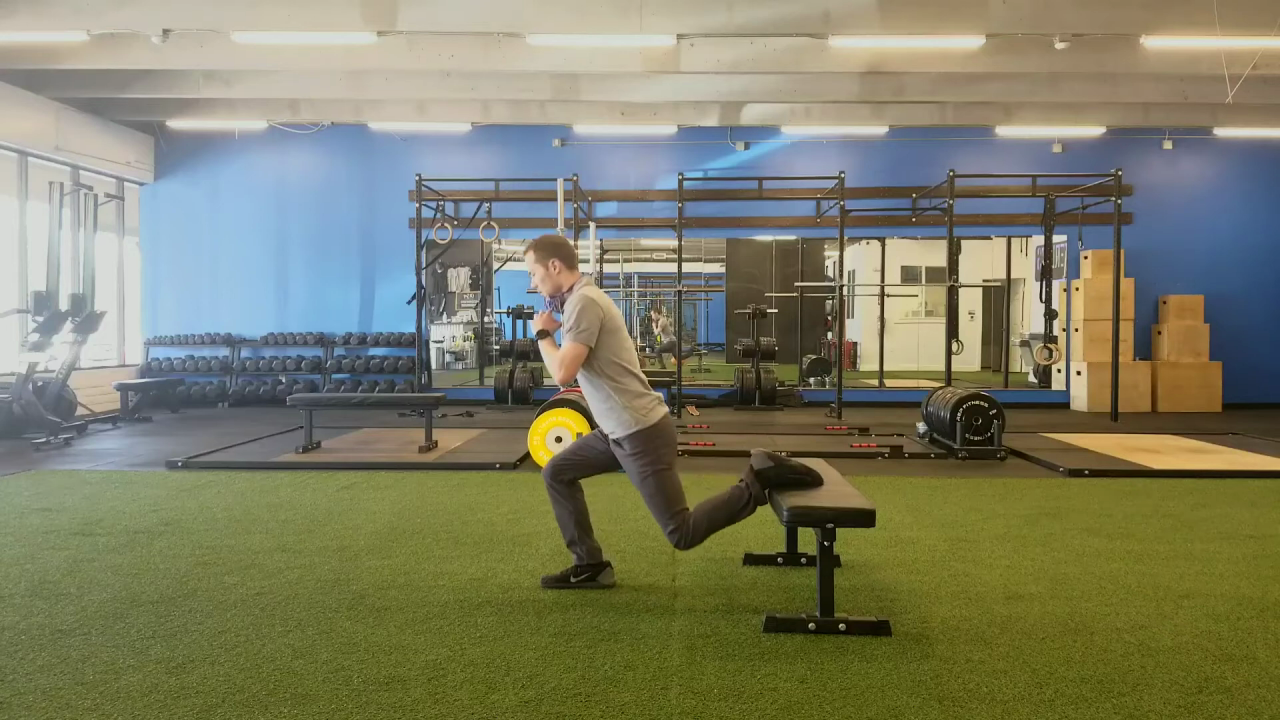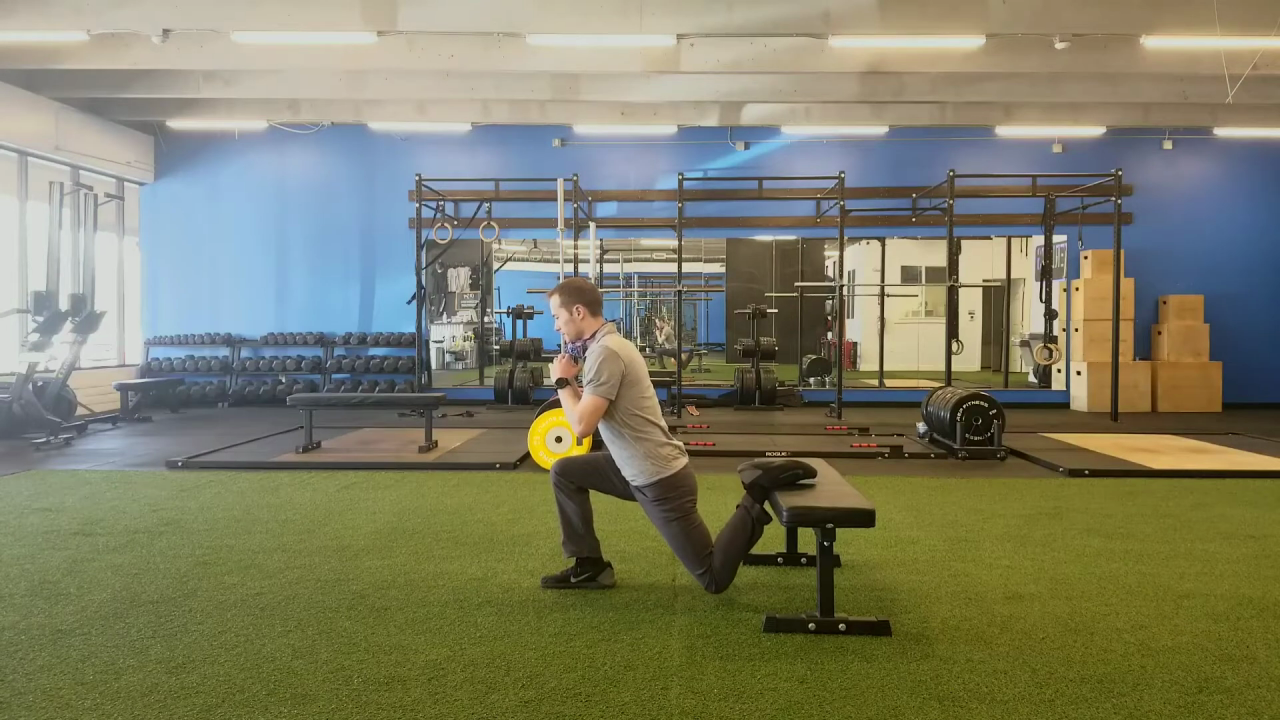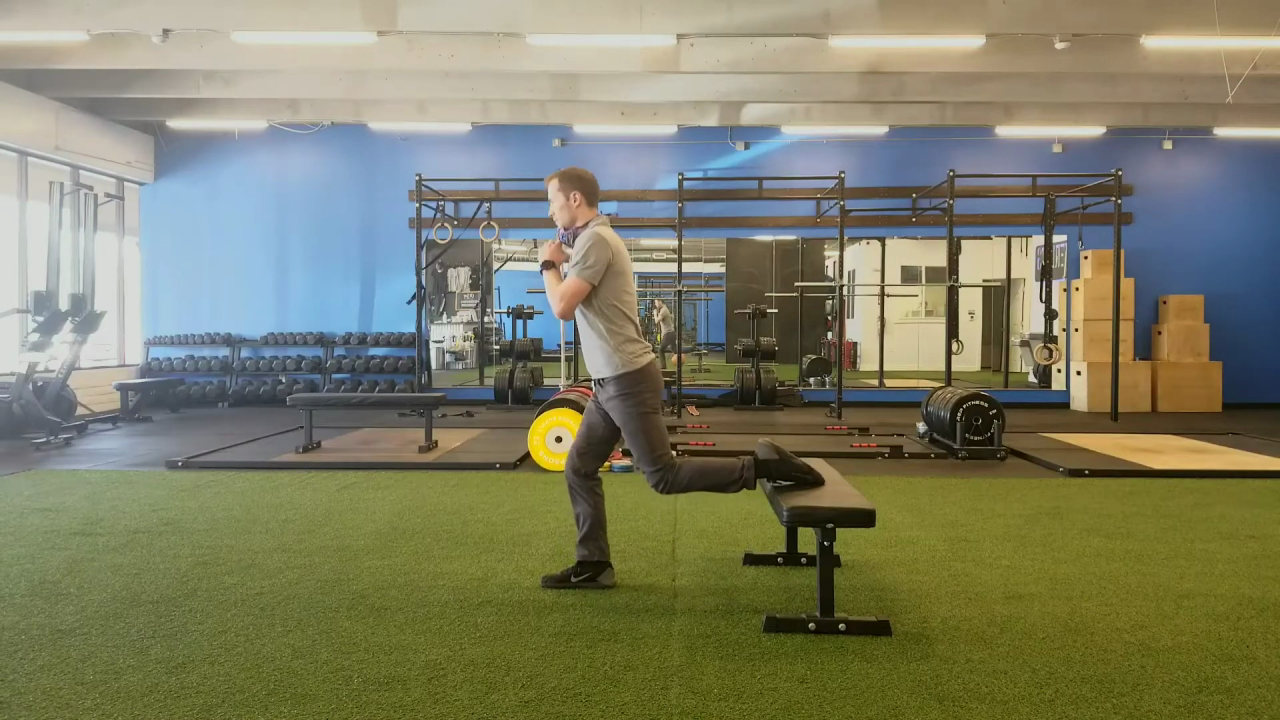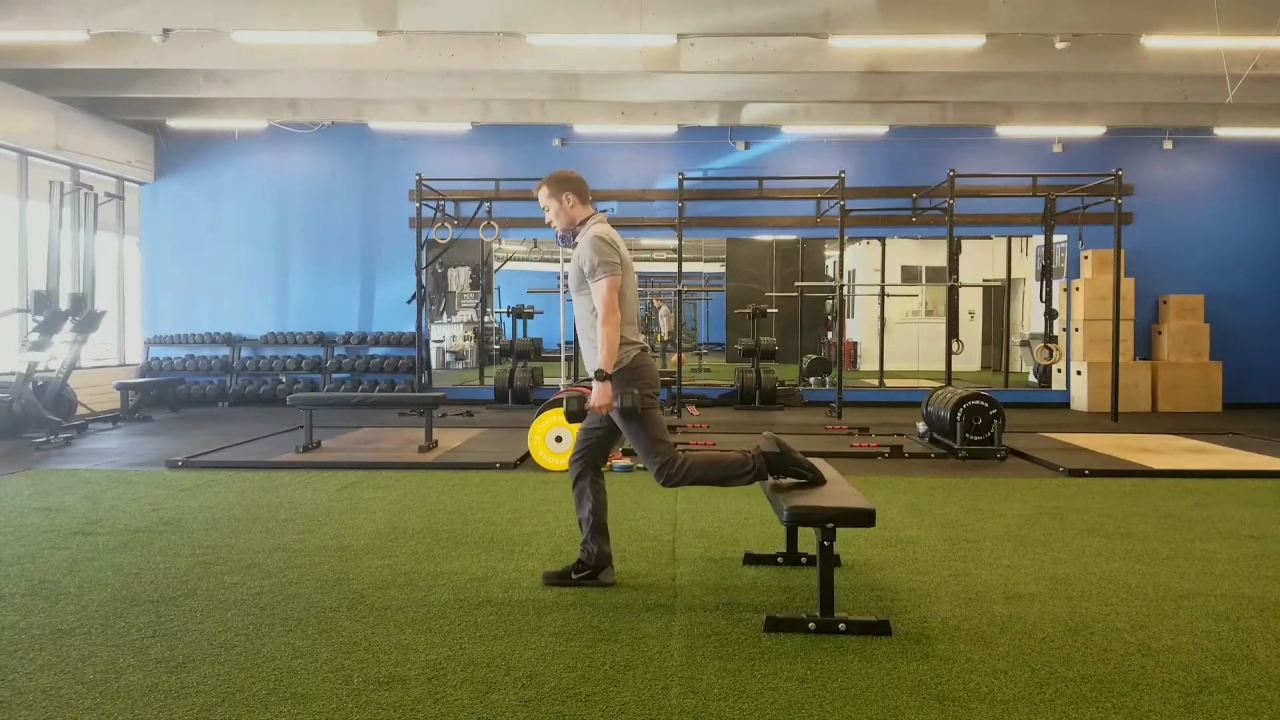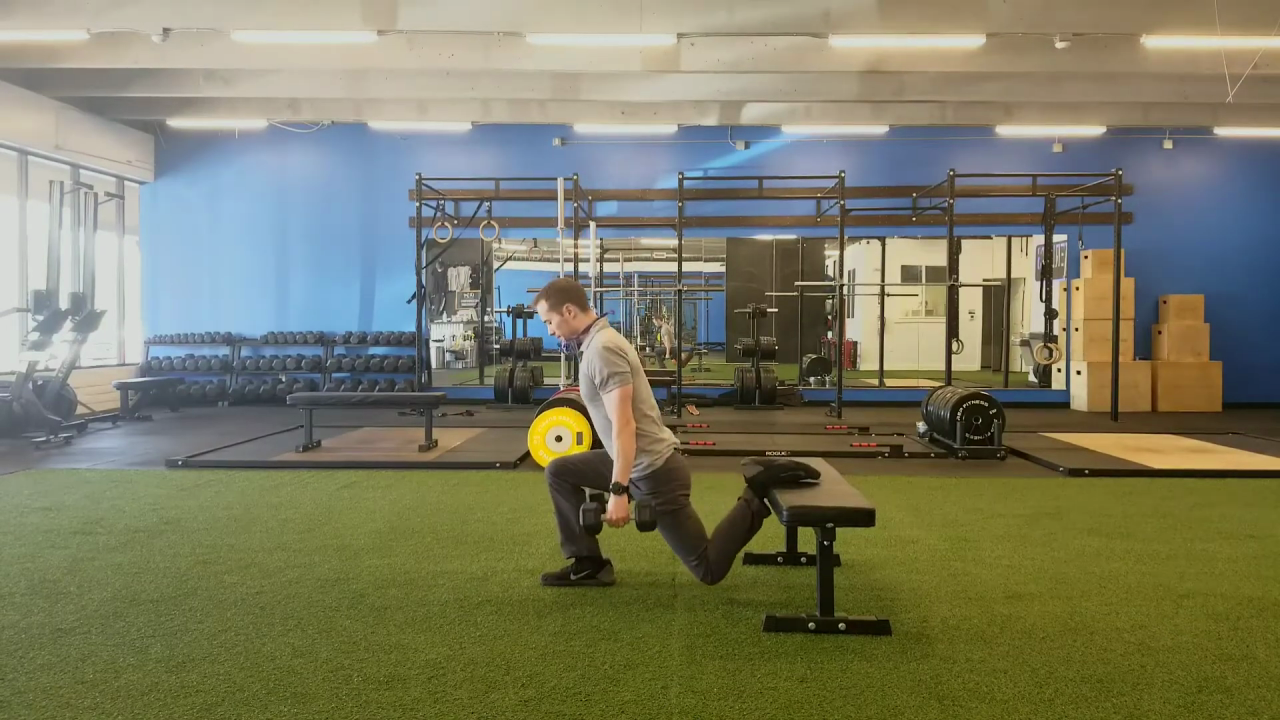
dt=1s
person 1, frame 1
left shoulder: (582, 302)
right shoulder: (583, 298)
left elbow: (563, 374)
right elbow: (572, 370)
left wrist: (543, 334)
right wrist: (554, 334)
left hip: (640, 433)
right hip: (619, 430)
left knee: (683, 532)
right knee: (557, 473)
left ankle: (759, 480)
right ankle: (590, 565)
person 1, frame 2
left shoulder: (605, 353)
right shoulder: (608, 344)
left elbow: (582, 426)
right elbow: (592, 412)
left wrist: (562, 382)
right wrist: (570, 383)
left hip: (660, 480)
right hip: (640, 469)
left knee: (713, 577)
right knee: (564, 473)
left ankle: (760, 493)
right ankle: (590, 565)
person 1, frame 3
left shoulder: (594, 240)
right shoulder: (595, 238)
left elbow: (563, 308)
right elbow: (576, 303)
left wrist: (548, 265)
right wrist: (562, 264)
left hip: (627, 379)
right hip: (611, 380)
left knee: (664, 476)
right knee: (579, 469)
left ankle: (761, 466)
right ankle: (593, 565)
person 1, frame 4
left shoulder: (595, 240)
right shoulder: (593, 239)
left elbow: (609, 314)
left wrist: (602, 378)
right wrist: (603, 378)
left hip: (623, 374)
right hip: (614, 375)
left knee: (667, 467)
right knee: (584, 464)
left ankle: (766, 459)
right ankle: (594, 563)
person 1, frame 5
left shoulder: (602, 349)
right shoulder: (601, 341)
left elbow: (623, 424)
left wrist: (618, 492)
right wrist: (618, 482)
left hip: (653, 472)
right hip: (641, 463)
left knee: (708, 567)
right knee: (559, 473)
left ankle: (758, 497)
right ankle: (588, 563)
